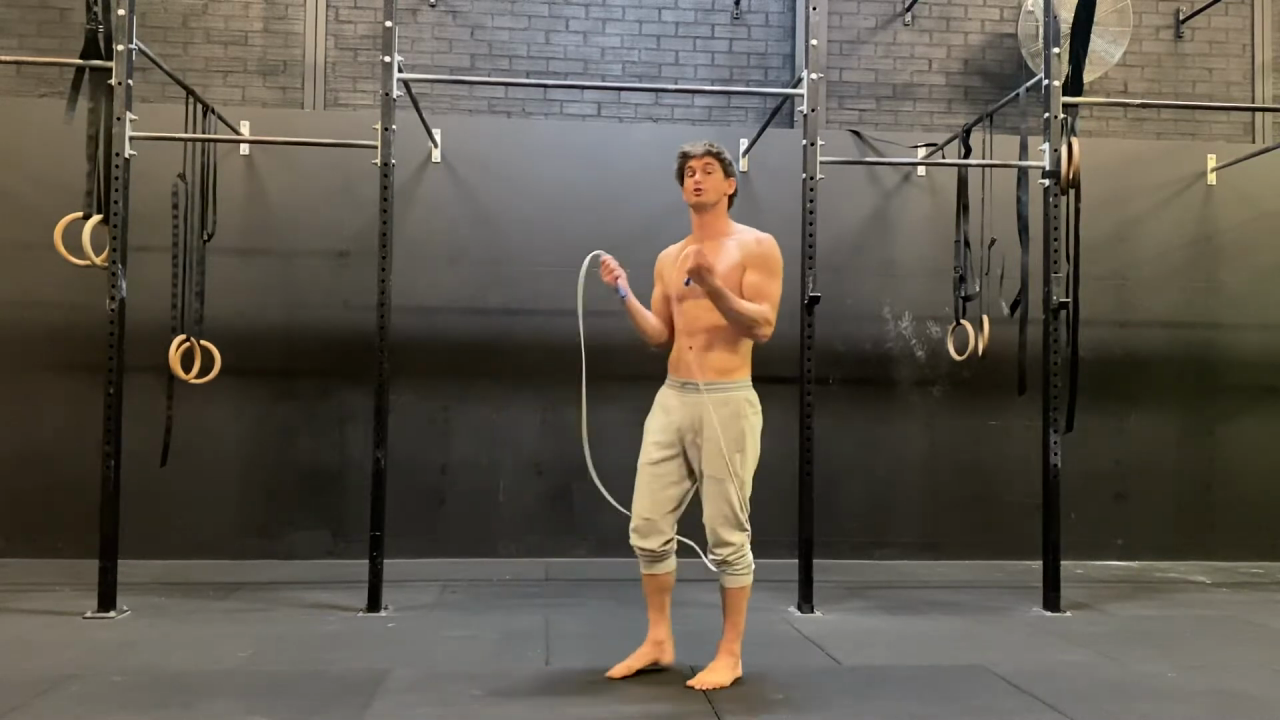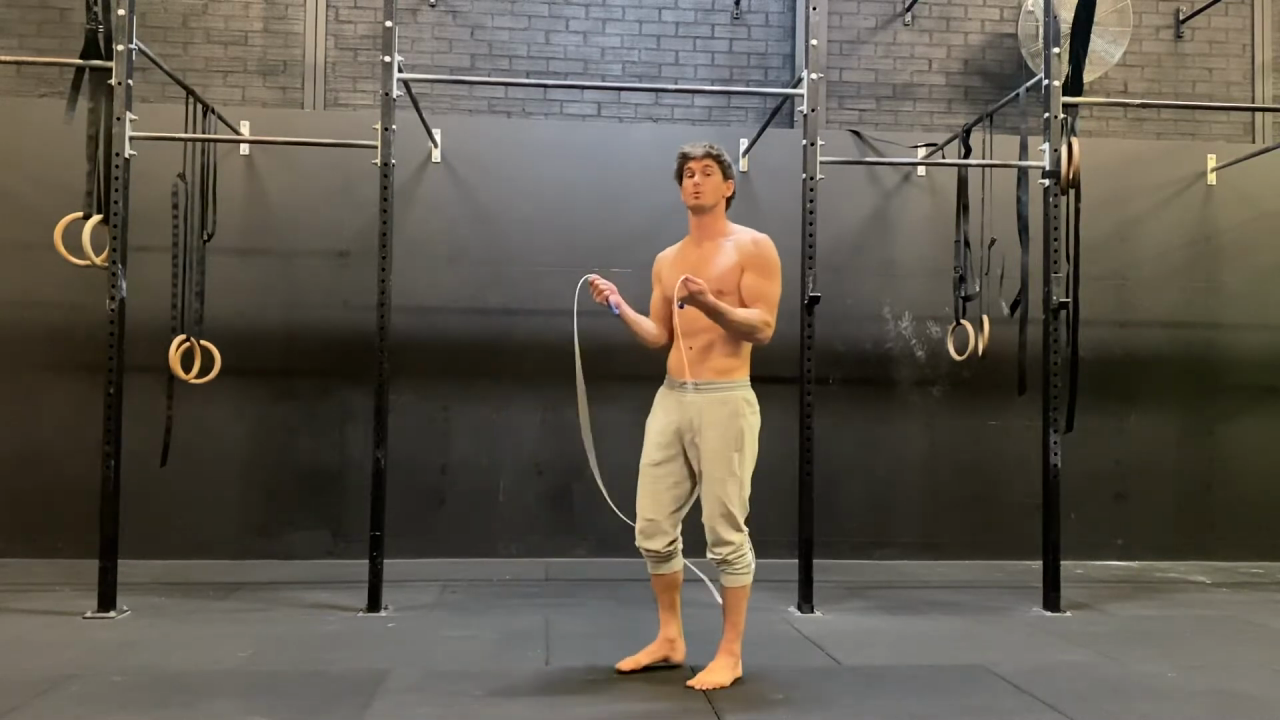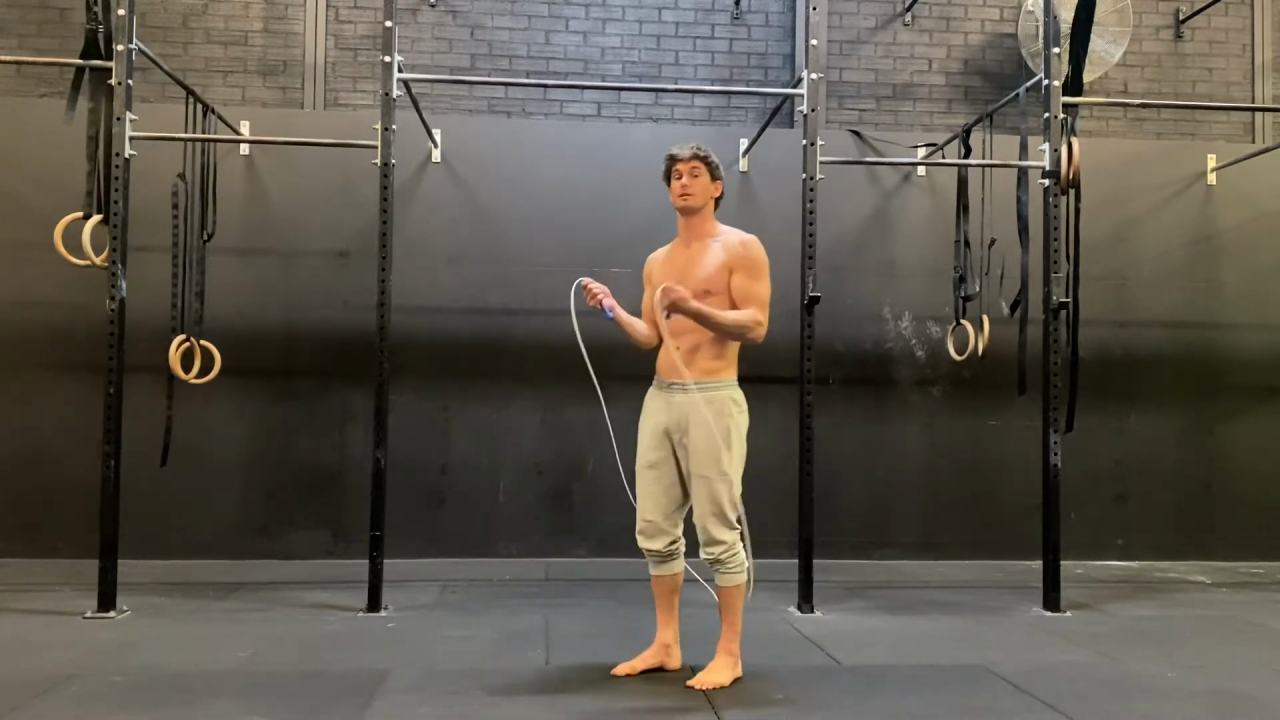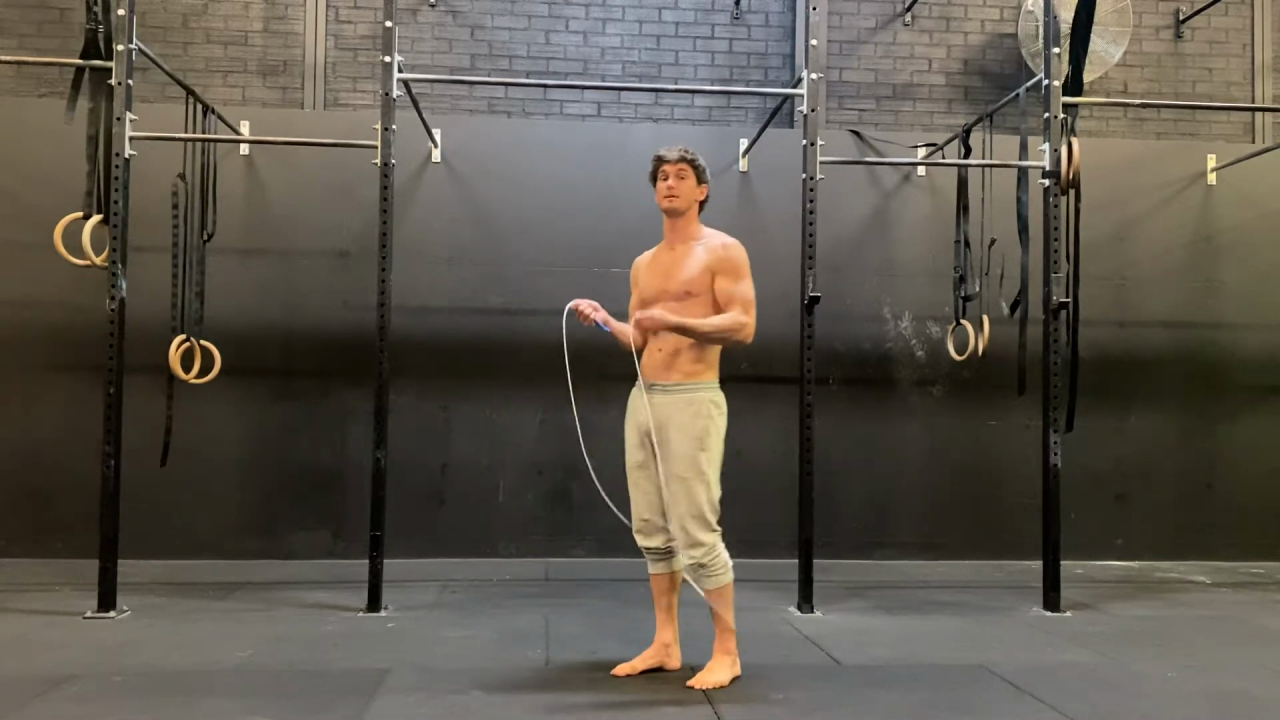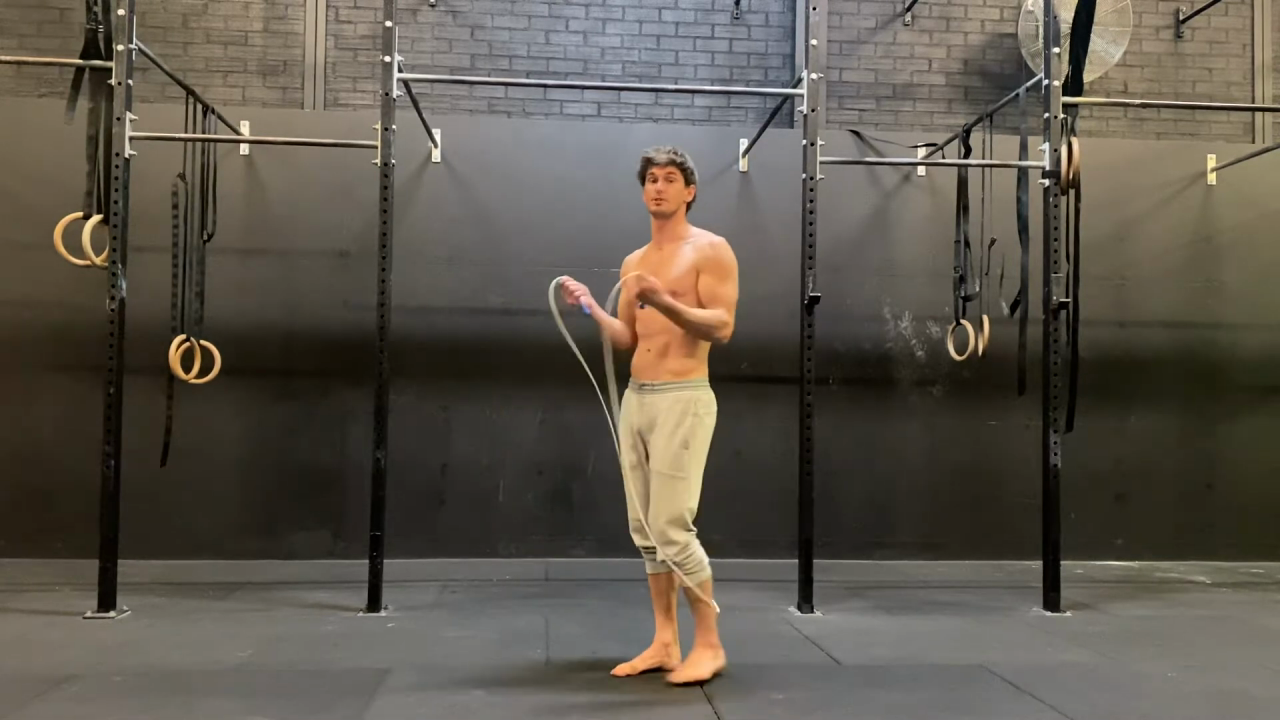
dt=0.2s
person 1, frame 1
left shoulder: (756, 246)
right shoulder: (668, 259)
left elbow: (763, 325)
right elbow: (659, 334)
left wrist: (714, 287)
right wrist: (624, 292)
left hip: (727, 402)
right hip: (671, 399)
left knee: (727, 536)
right knee: (647, 527)
left ankle: (730, 655)
right ankle: (658, 639)
person 1, frame 2
left shoulder: (753, 247)
right shoulder: (666, 260)
left elbow: (763, 328)
left wrist: (709, 303)
right wrist: (619, 306)
left hip: (725, 402)
right hip: (670, 400)
left knee: (726, 535)
right knee: (653, 529)
left ankle: (730, 654)
right ankle: (669, 637)
person 1, frame 3
left shoulder: (741, 248)
right shoulder: (656, 262)
left elbow: (756, 325)
left wrist: (695, 309)
right wrist: (613, 309)
left hip: (712, 400)
right hip: (659, 400)
left knee: (719, 533)
right knee: (656, 531)
left ankle: (729, 654)
right ankle: (666, 644)
person 1, frame 4
left shoulder: (723, 250)
right shoulder: (643, 264)
left elbow: (743, 328)
left wrist: (678, 320)
right wrist: (604, 321)
left hip: (693, 401)
right hip: (643, 400)
left knee: (696, 530)
right knee: (652, 530)
left ankle: (726, 652)
right ankle: (666, 643)
person 1, frame 5
left shoulder: (710, 249)
right shoulder: (633, 263)
left elbow: (722, 326)
left wrist: (667, 303)
right wrist: (590, 306)
left hip: (683, 400)
right hip: (635, 398)
left knee: (672, 528)
right knee: (646, 531)
left ankle: (708, 643)
right ankle: (666, 642)
